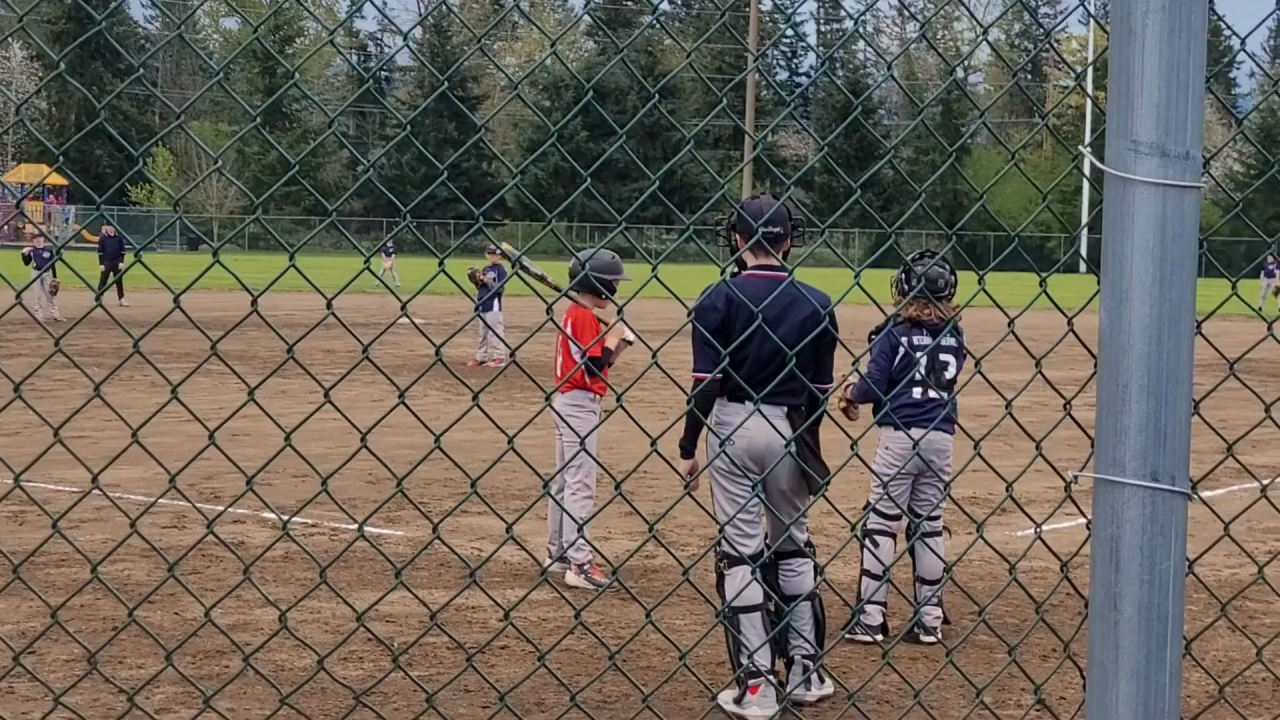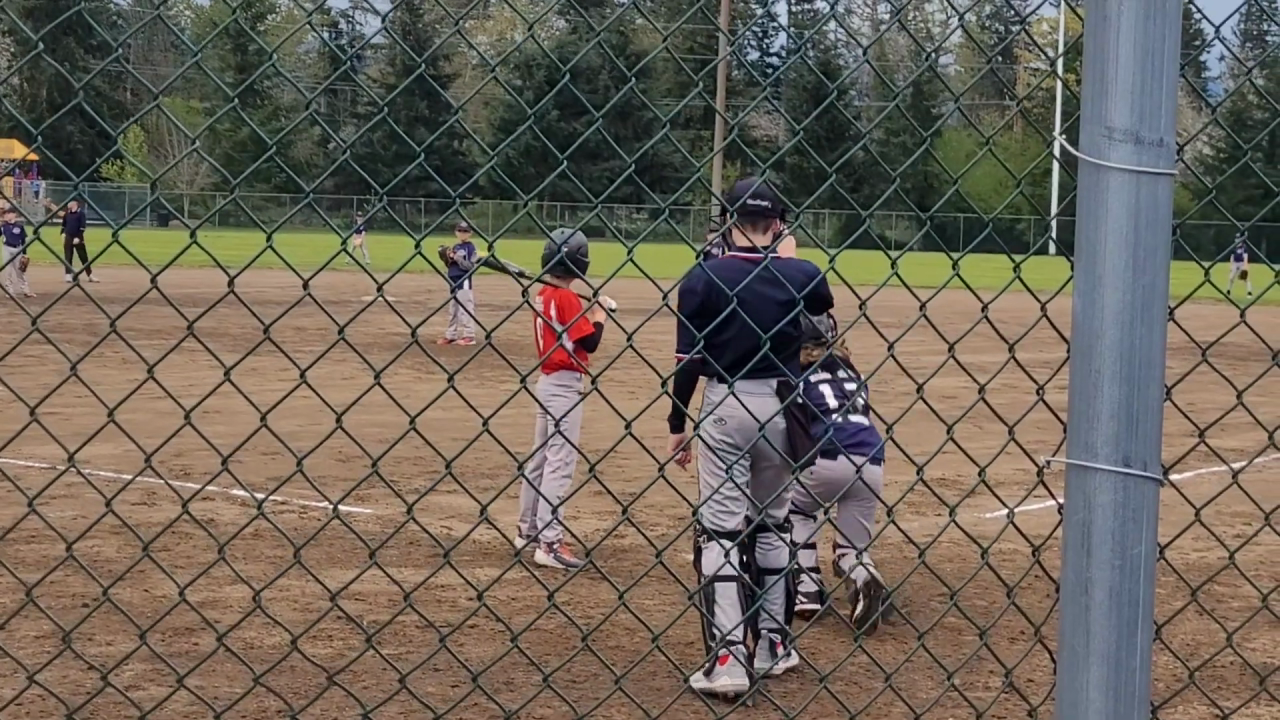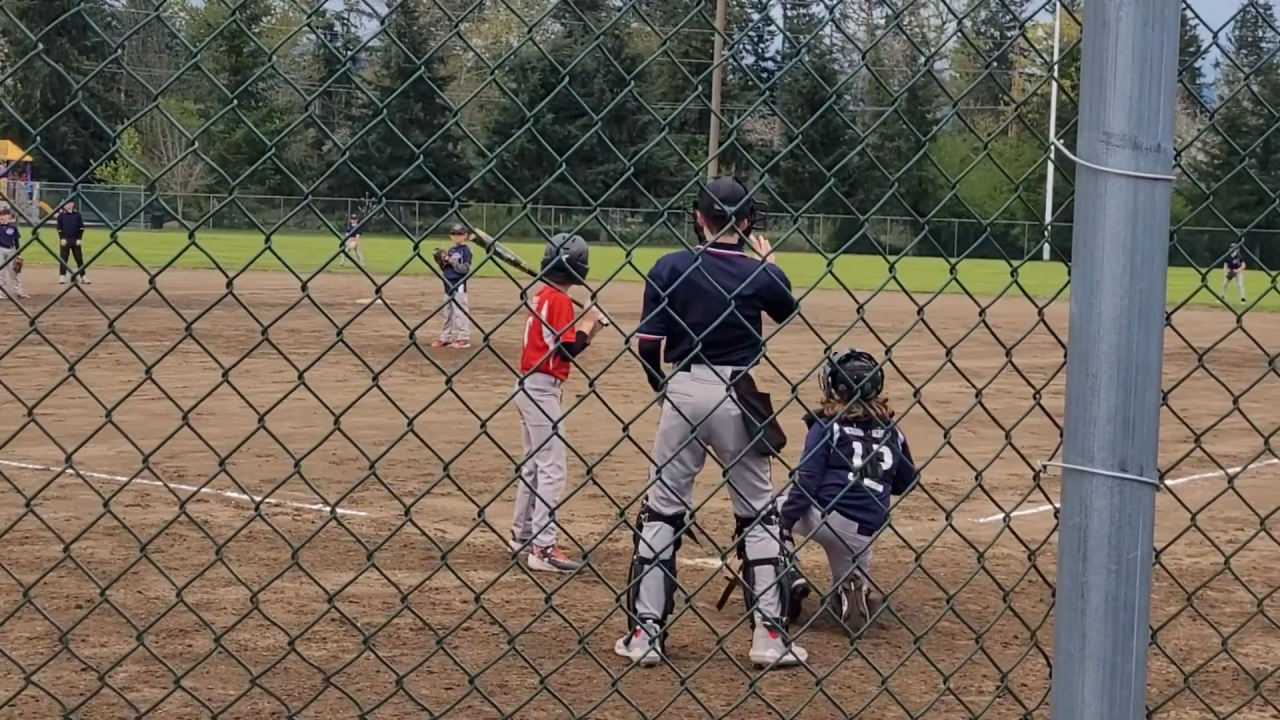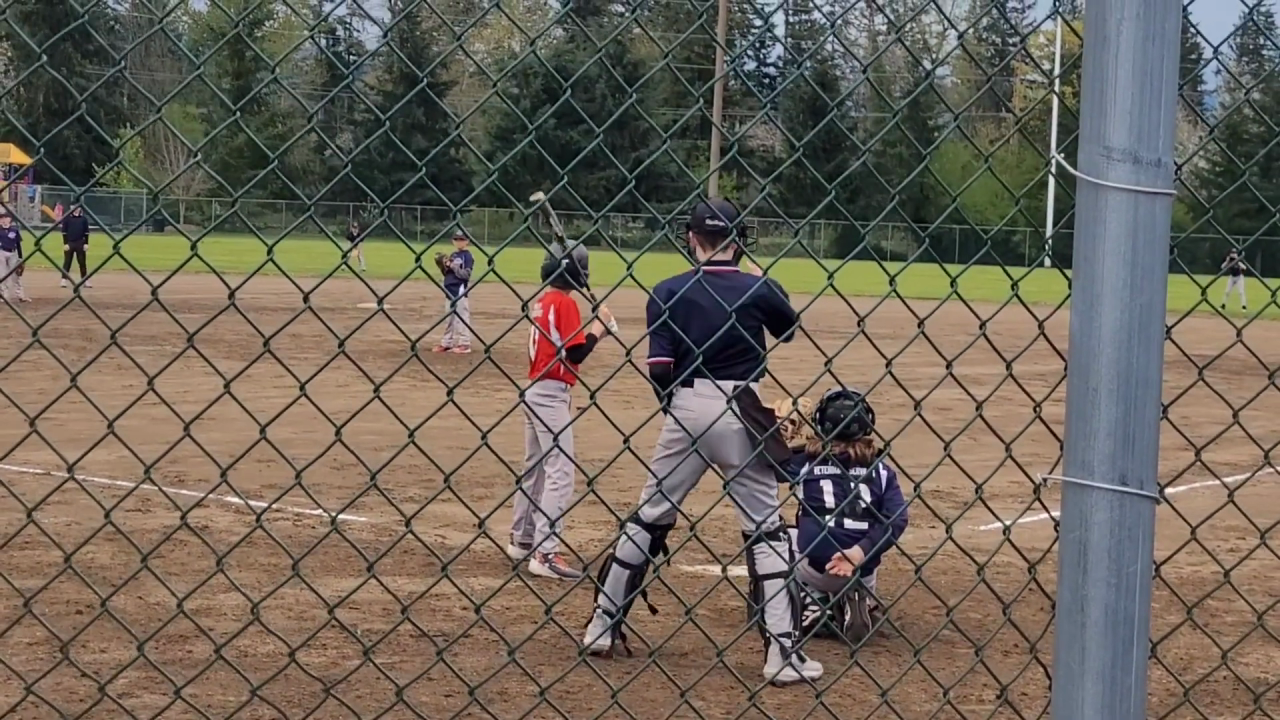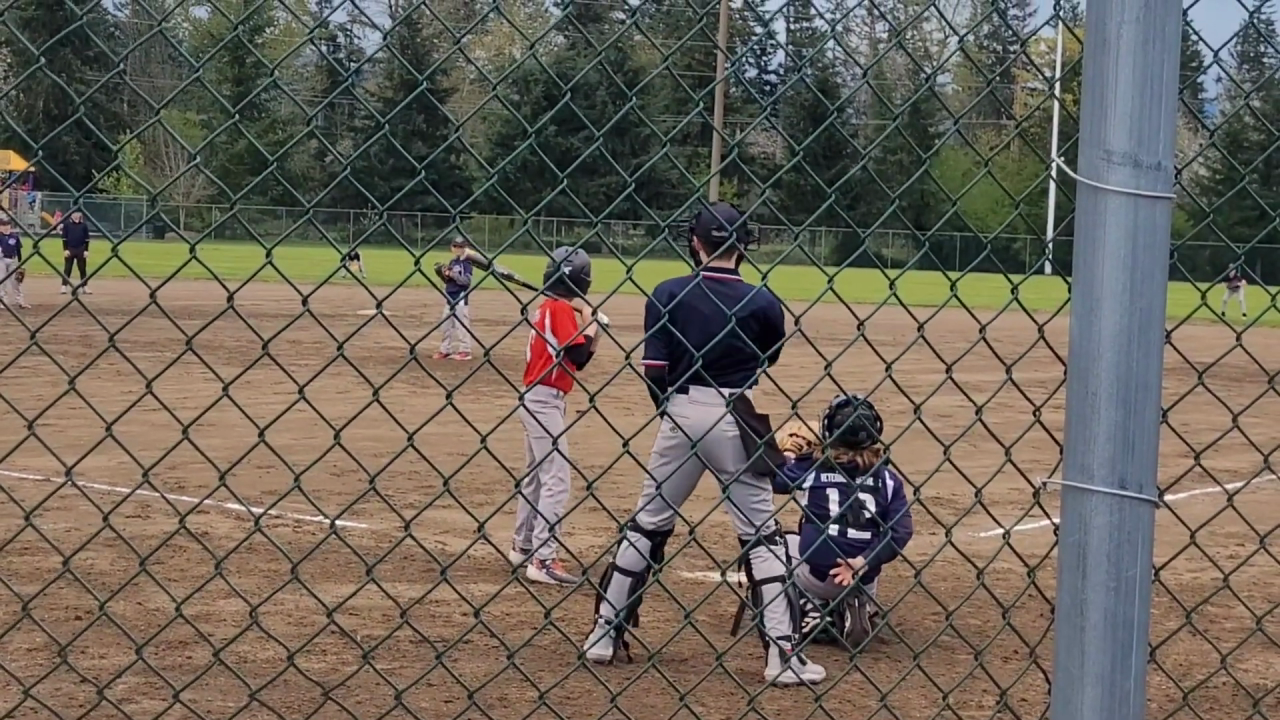
dt=1s
person 1, frame 1
left shoulder: (719, 297)
right shoulder: (817, 304)
left elbow: (706, 383)
right elbow: (820, 391)
left wrist: (688, 449)
left hip: (734, 430)
right hip: (790, 432)
left knee: (740, 555)
right knee: (794, 549)
right ankle: (806, 673)
person 1, frame 2
left shoulder: (702, 278)
right shoulder: (800, 275)
left elbow: (688, 362)
right elbow: (823, 303)
left wrist: (677, 425)
left hip: (724, 408)
right hip: (780, 409)
left knee: (719, 532)
right knee: (772, 525)
left ankle: (728, 658)
right ankle: (771, 643)
person 1, frame 3
left shoulder: (669, 267)
right shoulder: (762, 275)
left elbow: (648, 344)
right elbow: (787, 312)
left wrist: (662, 386)
left hip: (683, 392)
right hip: (736, 398)
left knee: (662, 511)
right knee: (758, 515)
left ankle: (646, 632)
right ankle: (770, 634)
person 1, frame 4
left shoulder: (667, 291)
right shoulder: (758, 289)
left elbow: (658, 368)
right elbow: (788, 329)
left hip: (687, 408)
right hip: (740, 414)
left knee: (648, 519)
right knee: (765, 531)
left ankle: (603, 625)
right ankle: (782, 649)
person 1, frame 5
left shoulder: (667, 294)
right shoulder: (762, 301)
left elbow: (655, 371)
right elbow: (769, 358)
left wrist: (671, 414)
left hip: (681, 414)
right hip: (735, 421)
left knee: (646, 526)
right knee: (762, 536)
left ankle: (605, 635)
right ankle: (782, 654)
person 2, frame 1
left shoulder: (574, 313)
right shoulder: (586, 317)
right elbow: (595, 367)
left wrist: (617, 346)
right wrist: (612, 338)
left hip: (567, 402)
right hip: (580, 404)
left knee: (563, 482)
right knee: (581, 485)
left ankle: (557, 553)
right ankle: (579, 565)
person 2, frame 2
left shoulder: (543, 295)
right shoulder: (566, 298)
right elbow: (589, 344)
left wrist: (590, 316)
right wrist: (599, 313)
left hip: (548, 382)
right hip: (565, 385)
left knee: (539, 461)
right knee: (560, 465)
left ankle: (528, 531)
right ankle: (549, 544)
person 2, frame 3
left shoulder: (542, 296)
right shoulder: (559, 300)
right elbow: (567, 352)
left wrist: (590, 329)
right wrist: (588, 323)
left hip: (530, 386)
right hip: (542, 389)
left knee: (533, 466)
right knee: (552, 469)
left ankle: (523, 535)
right ankle: (543, 549)
person 2, frame 4
left shoulder: (542, 302)
right shoulder: (564, 303)
right elbow: (575, 354)
left wrist: (596, 331)
right wrist: (599, 325)
left hip: (535, 391)
right hip: (551, 394)
left knee: (535, 469)
right knee: (560, 474)
left ankle: (522, 541)
right ankle: (545, 555)
person 2, frame 5
left shoulder: (548, 308)
right shoulder: (561, 309)
left elbow: (577, 362)
right elbow: (576, 356)
left wrist: (595, 329)
right wrist: (590, 324)
left hip: (537, 398)
right hip: (545, 400)
left knee: (536, 476)
right knee: (556, 481)
left ankle: (523, 547)
right ankle: (542, 560)
person 3, frame 1
left shoulder: (894, 333)
right shoulder: (954, 336)
left elbow: (874, 387)
left wrist: (851, 394)
left hip: (900, 437)
right hip: (940, 438)
left knee: (881, 524)
right knee: (929, 526)
left ankle: (871, 619)
right ankle: (929, 620)
person 3, frame 2
left shoulder: (796, 378)
right shoulder: (853, 374)
left hip: (829, 461)
right hip: (870, 465)
left knee: (799, 508)
right knee: (851, 548)
left ankle: (807, 593)
right ankle: (861, 579)
person 3, frame 3
left shoulder: (827, 426)
right shoulder: (891, 431)
left elbow: (807, 481)
right elbow: (907, 482)
left wrist: (784, 523)
left hip: (824, 517)
right hip: (863, 532)
right knee: (849, 586)
right ankle: (853, 593)
person 3, frame 4
left shoulder: (806, 461)
right shoulder: (881, 469)
right elbow: (897, 520)
left wrist: (781, 435)
right wrist: (860, 552)
left hip: (816, 566)
right hip: (863, 573)
left ankle: (812, 604)
right ankle: (860, 603)
person 3, frame 5
left shoulder: (812, 466)
right shoulder: (887, 478)
left elbow: (774, 478)
right elbow: (901, 531)
right wrist: (861, 563)
left hip: (816, 574)
right hip: (863, 578)
right knee: (862, 591)
left ankle: (811, 610)
right ankle: (858, 610)
